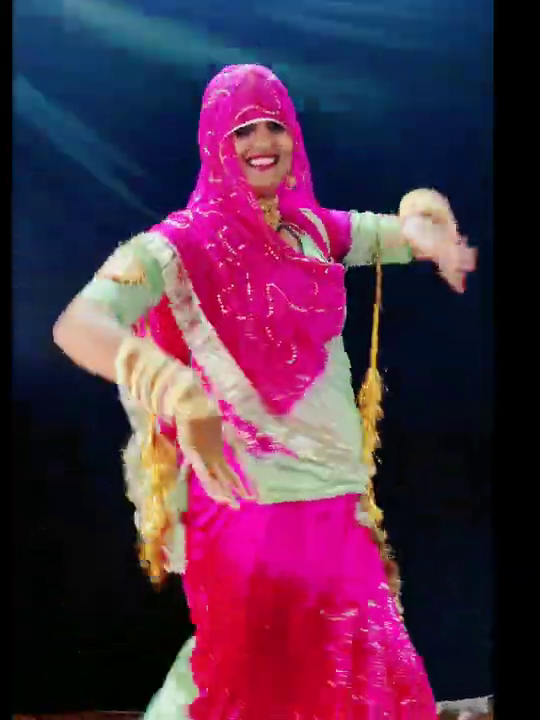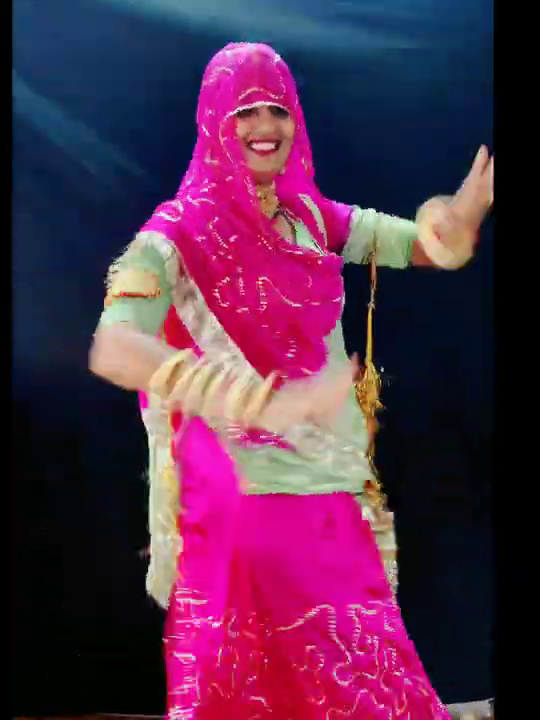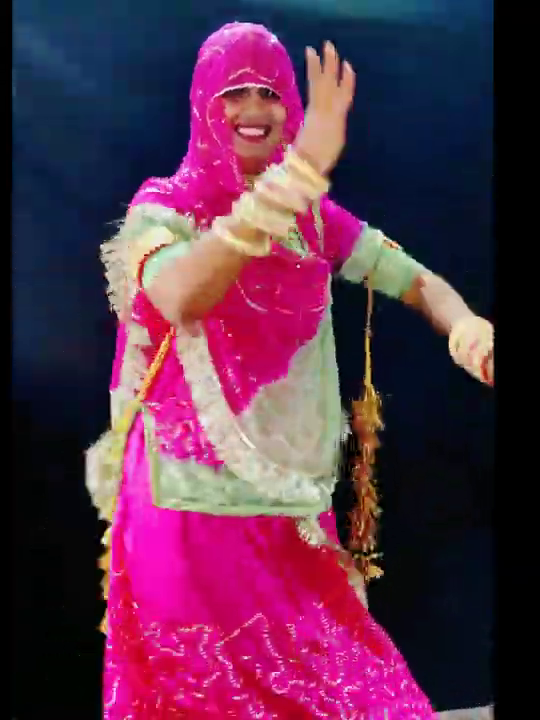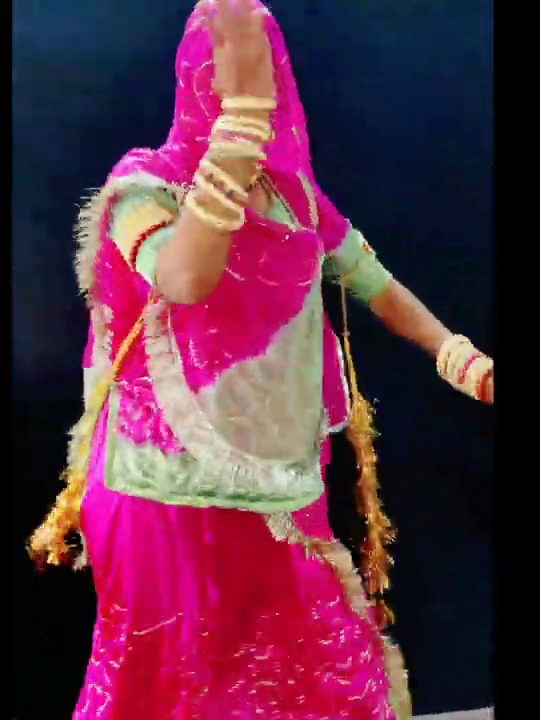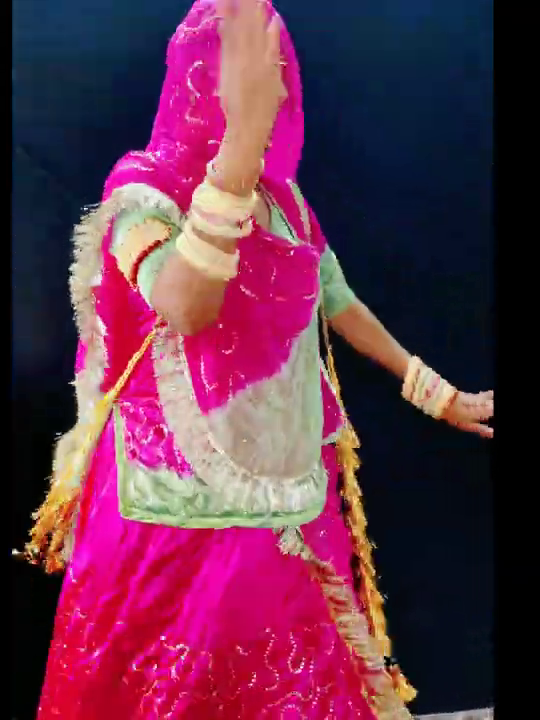
dt=0.2s
person 1, frame 1
left shoulder: (315, 228)
right shoulder: (180, 243)
left elbow: (412, 237)
right elbow: (77, 327)
left wrist: (429, 216)
right wrist: (171, 389)
left hip: (324, 485)
right hip: (255, 495)
left knee: (347, 659)
person 1, frame 2
left shoulder: (312, 216)
right shoulder: (174, 232)
left elbow: (426, 247)
right elbow: (111, 351)
left wrist: (455, 221)
right wrist: (245, 398)
left hip: (319, 486)
right hip: (245, 488)
left knee: (345, 662)
person 1, frame 3
left shoulder: (317, 217)
right shoulder: (163, 208)
left elbow: (413, 280)
right elbow: (180, 299)
left wrist: (475, 336)
right wrist: (293, 173)
left hip: (291, 494)
right hip: (198, 500)
person 1, frame 4
left shoulder: (298, 192)
right shoulder: (146, 180)
left elbow: (378, 287)
right elbow: (187, 281)
left wrist: (465, 361)
right wrist: (240, 114)
left hip: (275, 475)
right hip: (167, 482)
left knee: (321, 654)
person 1, frame 5
left shoulder: (287, 202)
right shoulder: (143, 193)
left elbow: (340, 307)
right elbow: (187, 303)
left wrist: (432, 386)
right wrist: (244, 130)
left hip: (284, 491)
right hip: (173, 496)
